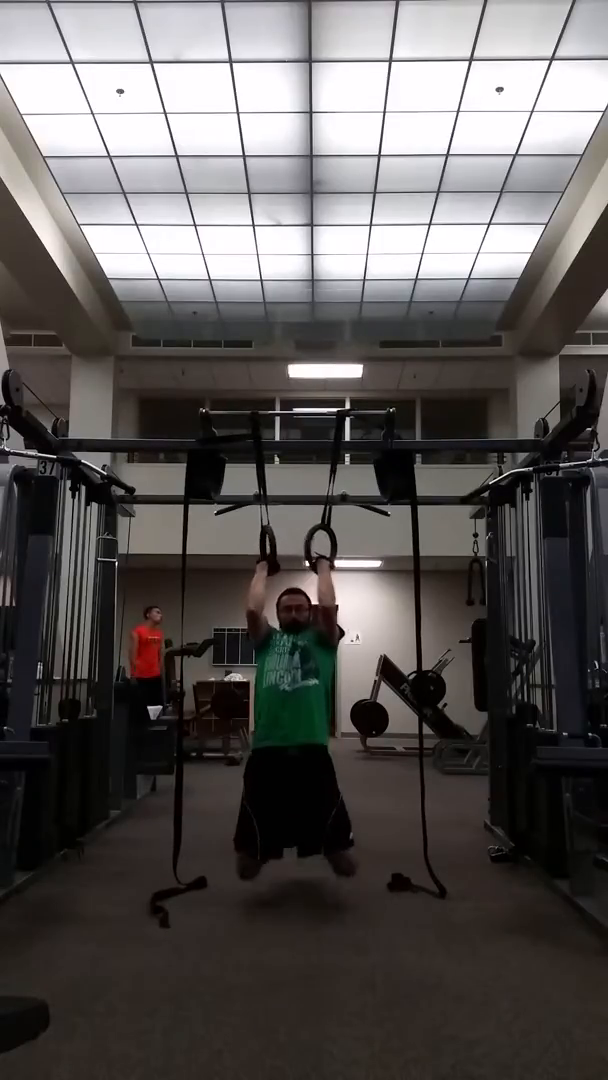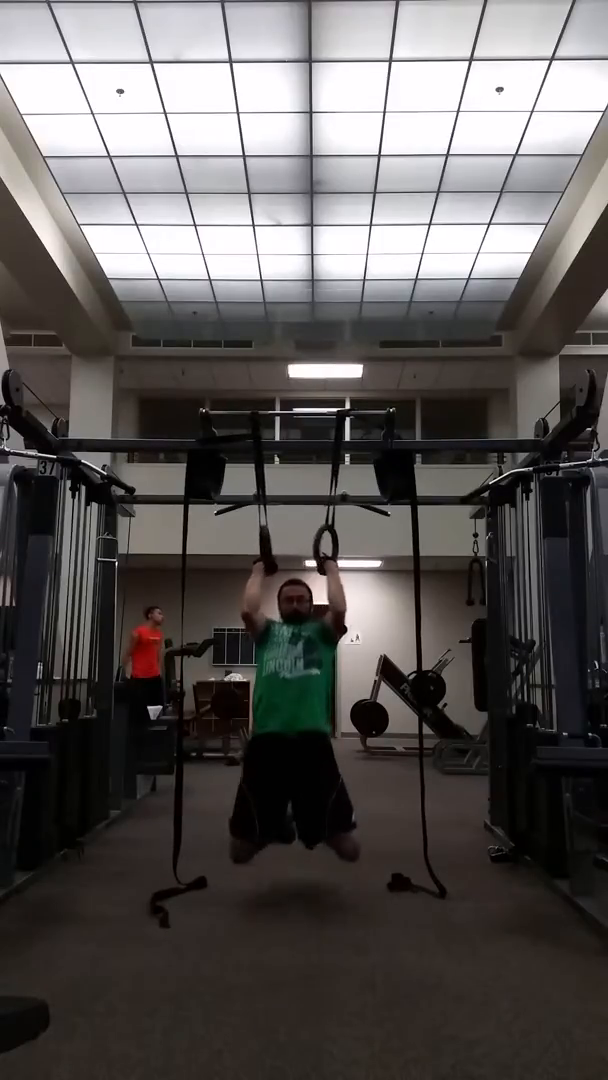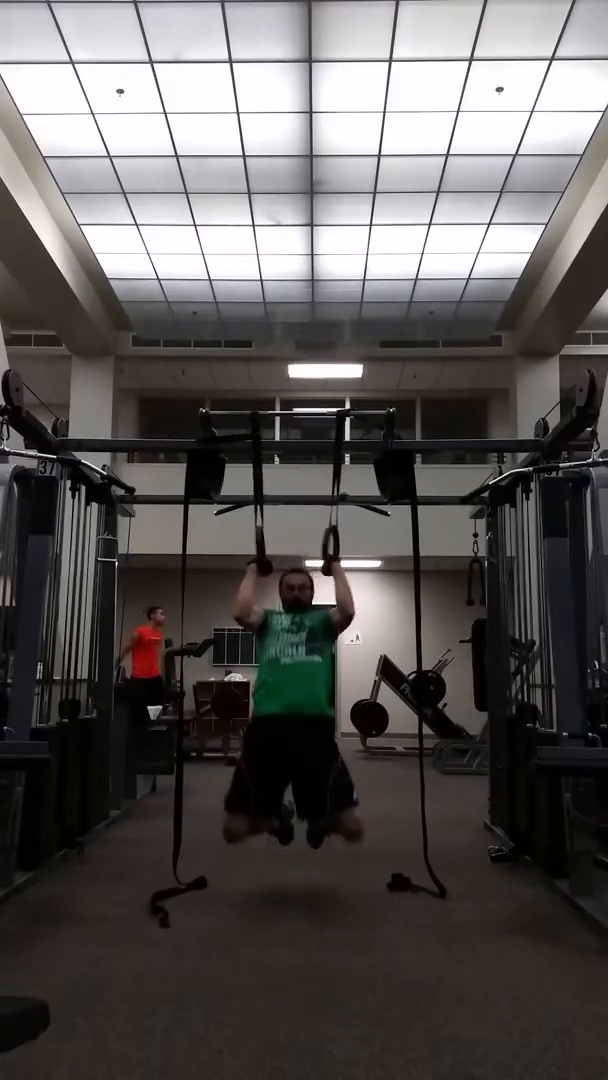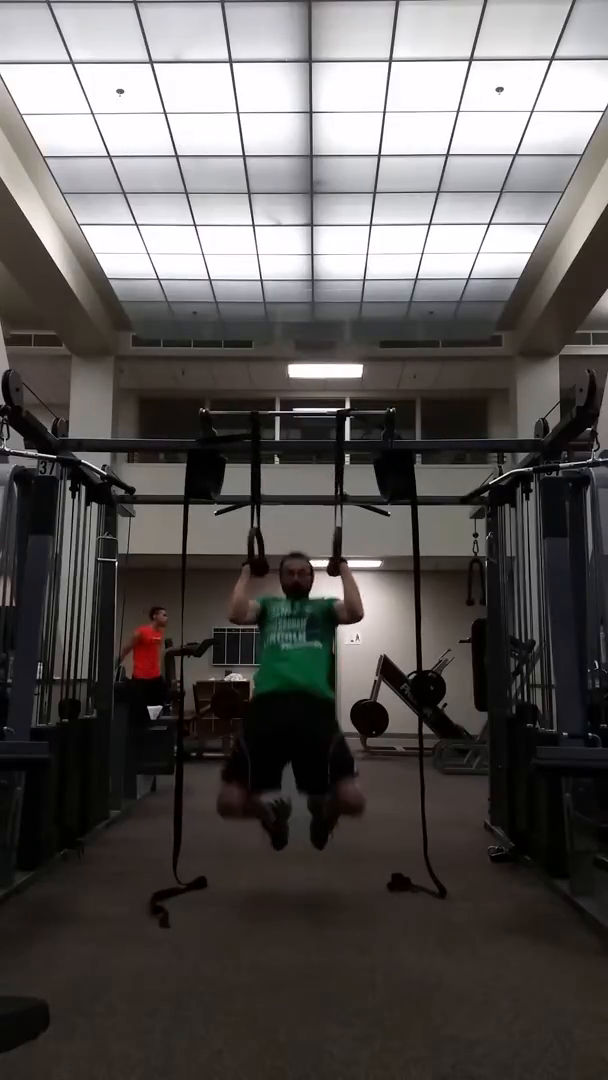
dt=0.1s
person 1, frame 1
left shoulder: (323, 640)
right shoulder: (267, 641)
left elbow: (327, 606)
right elbow: (253, 610)
left wrist: (324, 567)
right wrist: (262, 569)
left hip: (312, 755)
right hip: (267, 756)
left knee: (344, 864)
right knee: (248, 868)
left ankle: (324, 842)
right ankle: (277, 835)
person 1, frame 2
left shoulder: (323, 631)
right shoulder: (268, 631)
left elbow: (339, 609)
right elbow: (248, 612)
left wrist: (331, 569)
right wrist: (258, 570)
left hip: (313, 741)
right hip: (266, 742)
left knee: (348, 848)
right knee: (241, 851)
left ankle: (320, 829)
right ankle: (278, 825)
person 1, frame 3
left shoulder: (324, 621)
right shoulder: (267, 621)
left elbow: (348, 611)
right elbow: (241, 613)
left wrist: (336, 568)
right wrist: (252, 571)
left hip: (314, 726)
right hip: (266, 726)
left knee: (351, 828)
right knee: (235, 830)
left ankle: (322, 819)
right ankle: (276, 818)
person 1, frame 4
left shoulder: (325, 606)
right shoulder: (268, 603)
left elbow: (355, 613)
right elbow: (236, 615)
left wrist: (344, 570)
right wrist: (247, 571)
left hip: (315, 704)
right hip: (268, 704)
left knee: (351, 803)
right knee: (230, 805)
left ankle: (324, 811)
right ankle: (272, 812)
